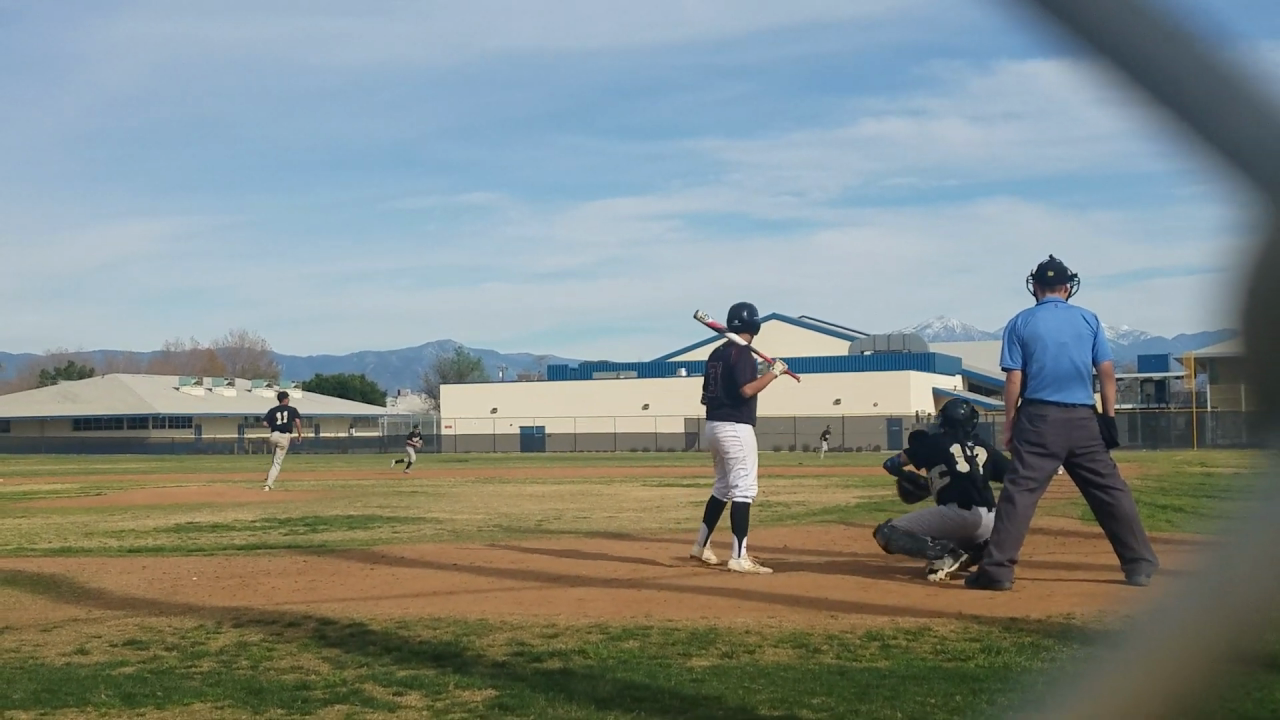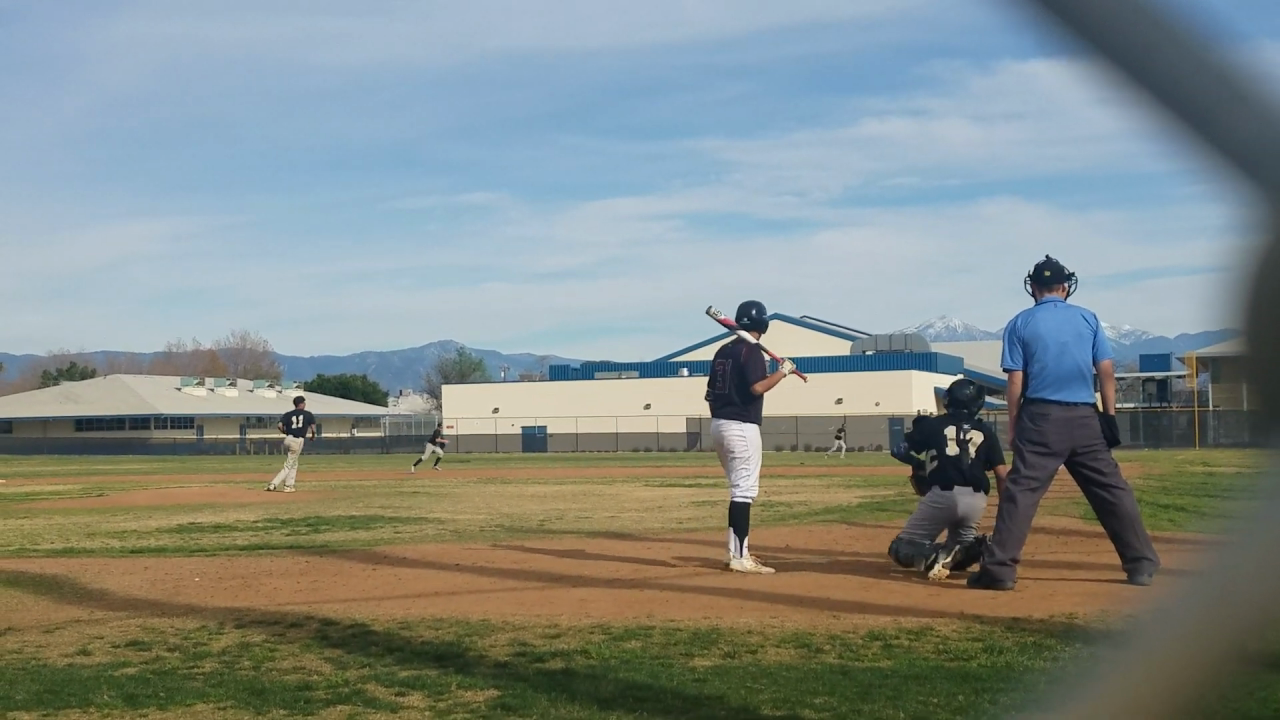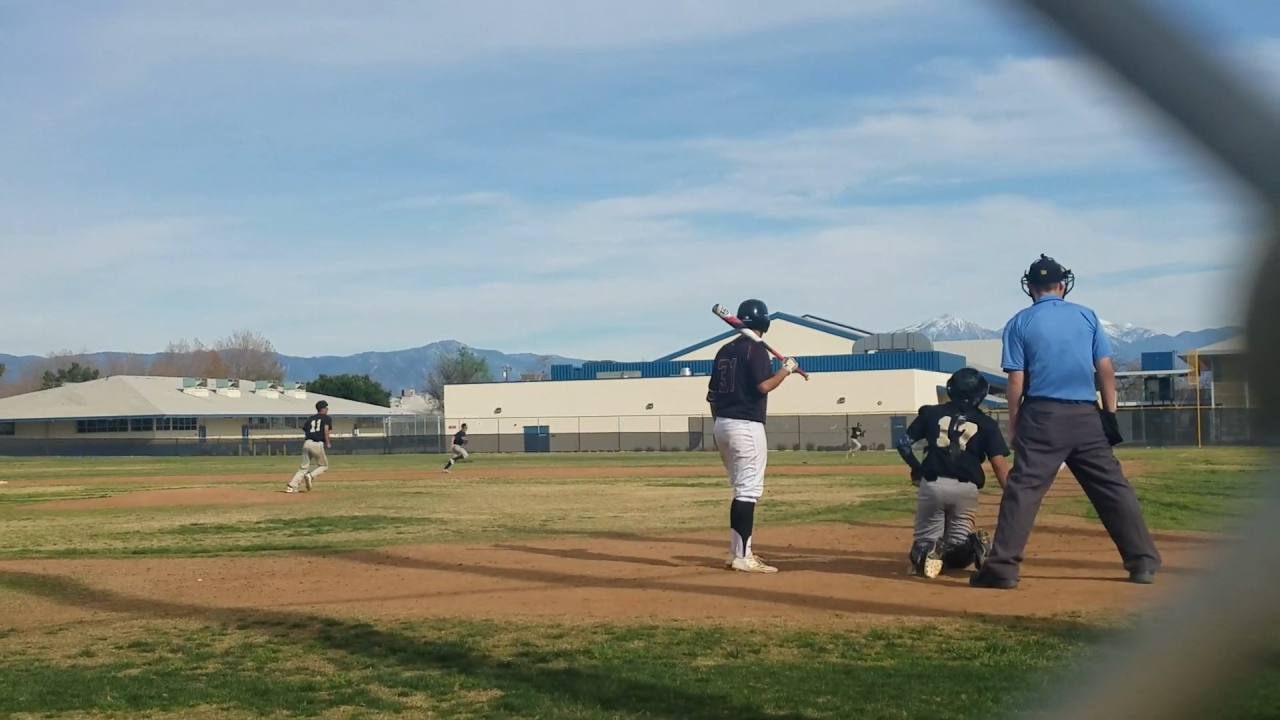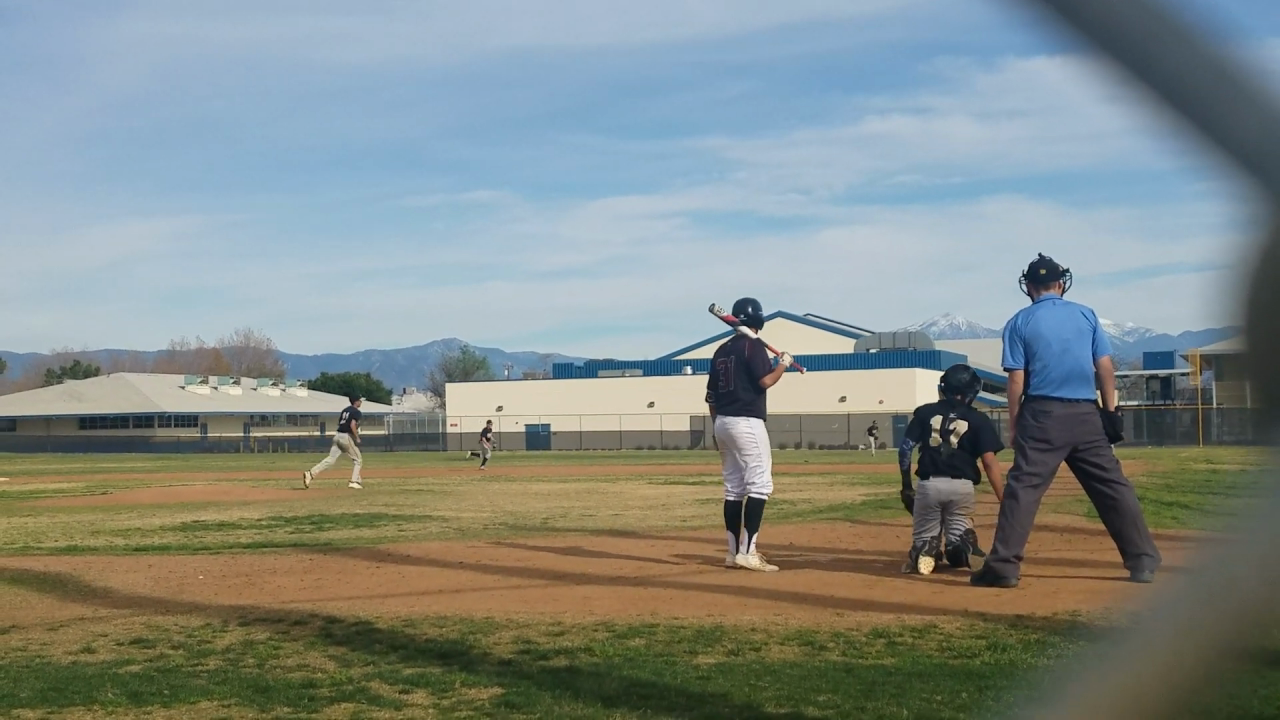
dt=0.2s
person 1, frame 1
left shoulder: (1020, 323)
right shoulder: (1089, 319)
left elbow: (1014, 380)
right elbow: (1106, 371)
left wrist: (1009, 425)
right wrist: (1109, 417)
left hip: (1038, 418)
right hip: (1083, 419)
left knee: (1020, 492)
right knee: (1111, 491)
left ankle: (997, 570)
right ankle: (1140, 565)
person 1, frame 2
left shoulder: (1020, 323)
right shoulder: (1088, 318)
left elbow: (1016, 381)
right elbow: (1106, 371)
left wrist: (1013, 426)
right wrist: (1109, 416)
left hip: (1040, 417)
right hip: (1085, 417)
left knee: (1021, 491)
right knee: (1111, 490)
left ankle: (999, 569)
right ankle: (1142, 565)
person 1, frame 3
left shoulder: (1020, 323)
right shoulder: (1087, 316)
left elbow: (1016, 381)
right elbow: (1106, 369)
left wrist: (1014, 425)
right wrist: (1110, 414)
left hip: (1041, 416)
right hip: (1086, 415)
left knee: (1023, 489)
right knee: (1113, 488)
left ankle: (1002, 568)
right ankle: (1143, 563)
person 1, frame 4
left shoulder: (1020, 322)
right shoulder: (1087, 315)
left elbow: (1016, 380)
right elbow: (1105, 367)
left wrist: (1014, 425)
right wrist: (1110, 412)
left hip: (1041, 415)
right hip: (1086, 414)
left knee: (1023, 487)
right knee: (1113, 486)
left ankle: (1003, 566)
right ankle: (1144, 561)
person 2, frame 1
left shoulder: (716, 353)
right shoulder: (741, 352)
left elbow: (706, 396)
right elbow: (747, 390)
right wrist: (774, 372)
left hip: (714, 426)
right hip: (735, 428)
left knee: (722, 488)
right knee: (744, 490)
left ankle: (701, 545)
right ankle: (739, 557)
person 2, frame 2
left shoulder: (722, 351)
right shoulder: (750, 350)
left elbow: (710, 394)
right elbow: (757, 387)
right wrist: (783, 371)
left hip: (719, 425)
right hip: (741, 427)
left knee: (738, 488)
right knee: (744, 489)
left ankle: (733, 551)
right ankle: (741, 557)
person 2, frame 3
left shoulder: (724, 351)
right shoulder: (755, 348)
left elbow: (712, 395)
right elbow: (764, 386)
right wrist: (787, 368)
left hip: (722, 425)
right hip: (745, 426)
left knee: (740, 489)
right knee: (748, 489)
left ankle: (736, 553)
right ankle: (744, 556)
person 2, frame 4
left shoulder: (721, 351)
right shoulder: (753, 345)
left elbow: (711, 395)
right elbow: (765, 381)
right wrist: (783, 363)
left hip: (723, 423)
right hip: (747, 423)
left knee: (733, 489)
right knee: (760, 485)
left ankle: (734, 552)
right ankle: (748, 552)
person 3, frame 1
left shoulder: (933, 442)
right shoulder: (984, 447)
left elbow: (891, 465)
left wrist: (909, 477)
left hip: (955, 513)
right hip: (987, 521)
left knee: (885, 533)
left ankle: (942, 553)
person 3, frame 2
left shoulder: (932, 424)
right shoulder: (986, 431)
left elbow: (898, 451)
right elbow: (1002, 476)
left wrist: (918, 464)
left hip: (943, 495)
right hip: (976, 500)
left knee: (900, 549)
right knee: (957, 556)
left ankle: (935, 553)
right ankle: (975, 548)
person 3, frame 3
left shoulder: (932, 413)
right shoulder: (986, 423)
left elbow: (903, 443)
right elbow: (1000, 466)
left wrist: (916, 468)
left hip: (933, 485)
right hip: (967, 488)
left knee: (922, 547)
right knee: (956, 556)
left ankle: (930, 551)
right ankle: (972, 546)
person 3, frame 4
left shoulder: (926, 412)
right shoulder: (979, 420)
left elbow: (905, 448)
right elbow: (989, 463)
left wrist: (906, 484)
left hip: (929, 484)
right hip: (962, 487)
left knee: (922, 543)
right knee: (956, 555)
left ankle: (926, 548)
right ankle: (965, 544)
